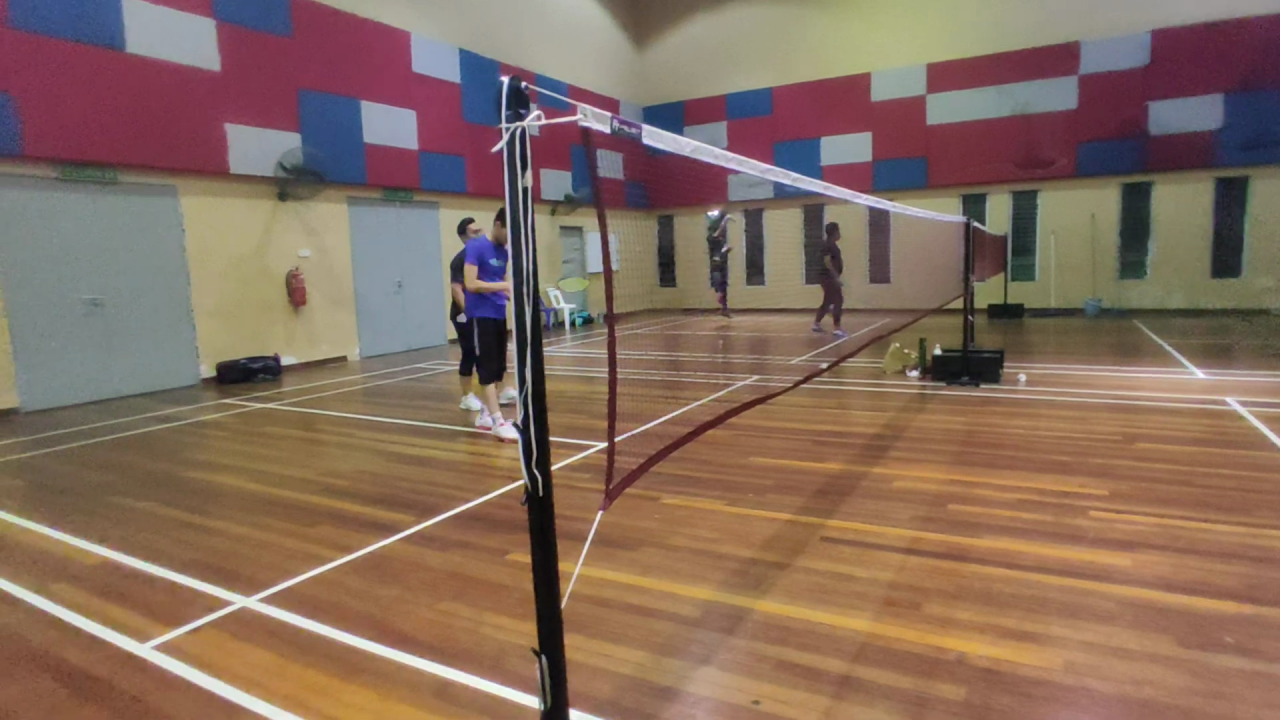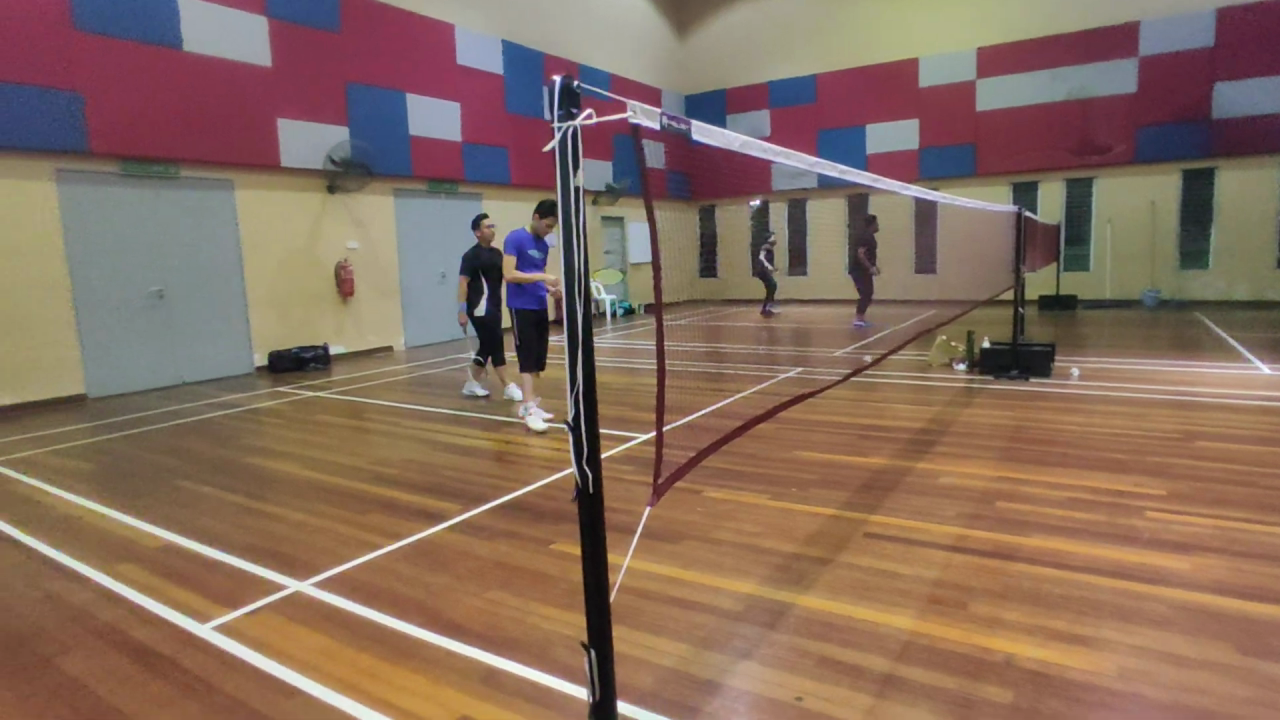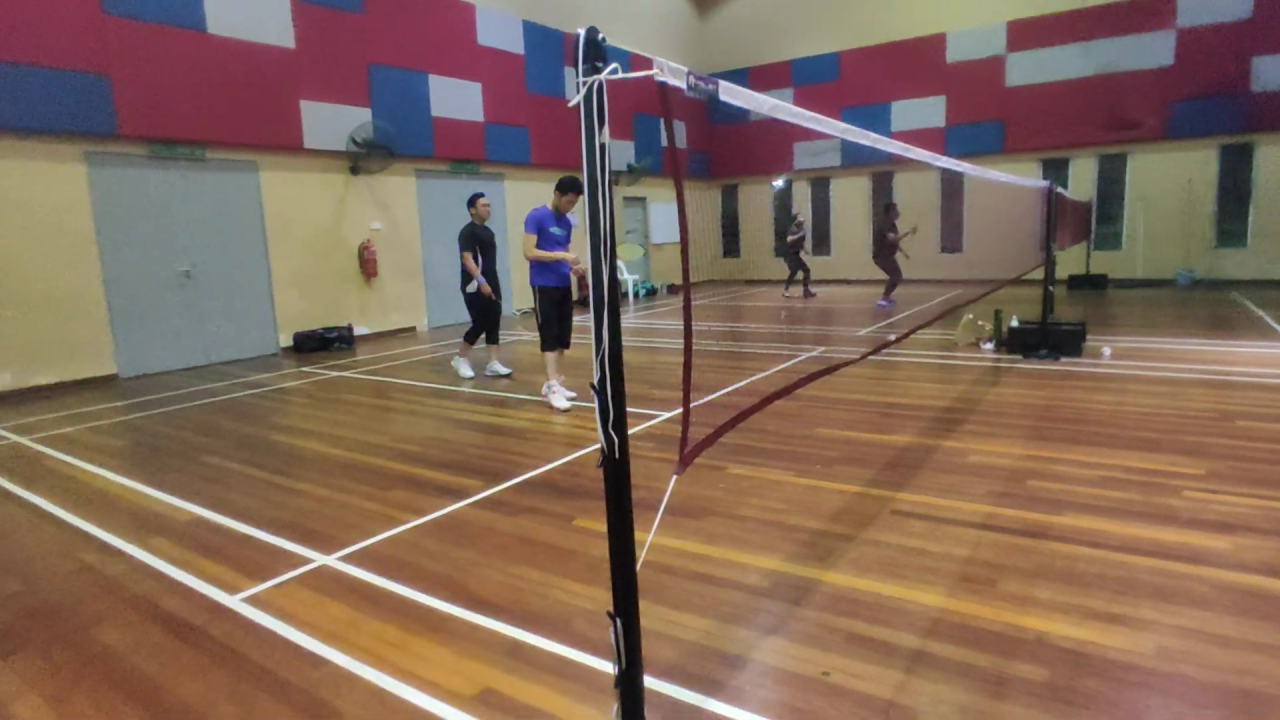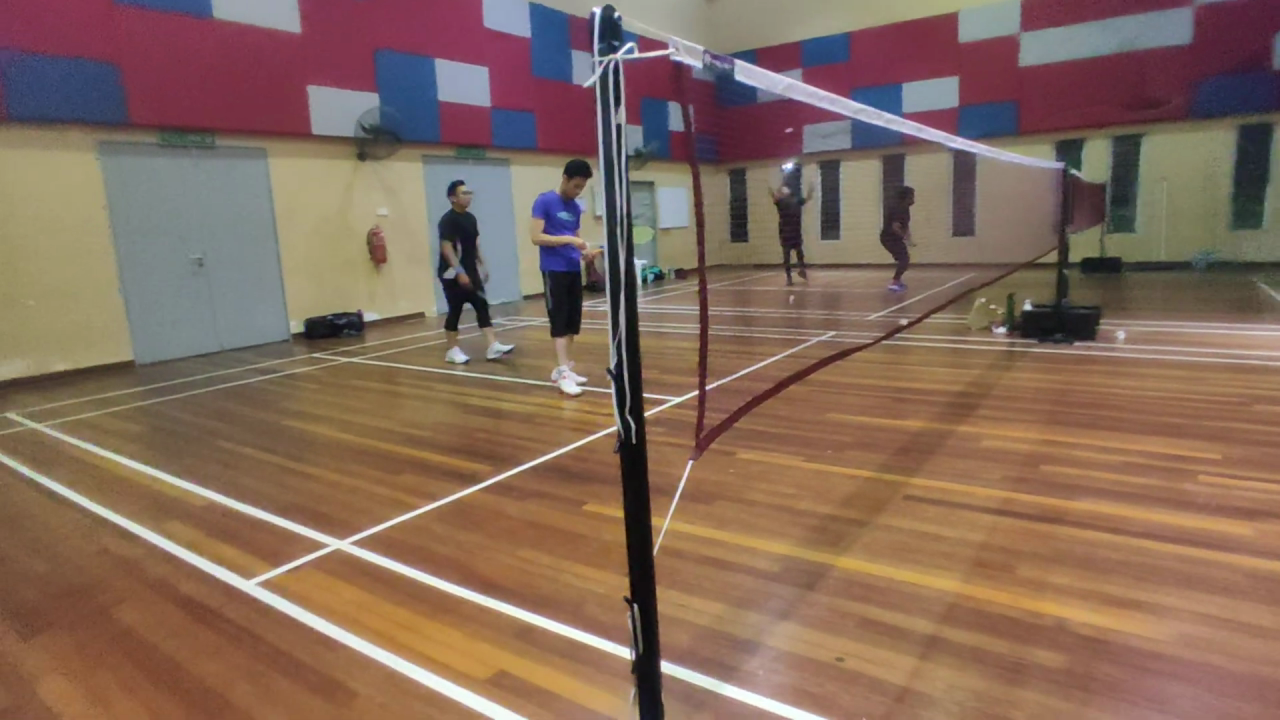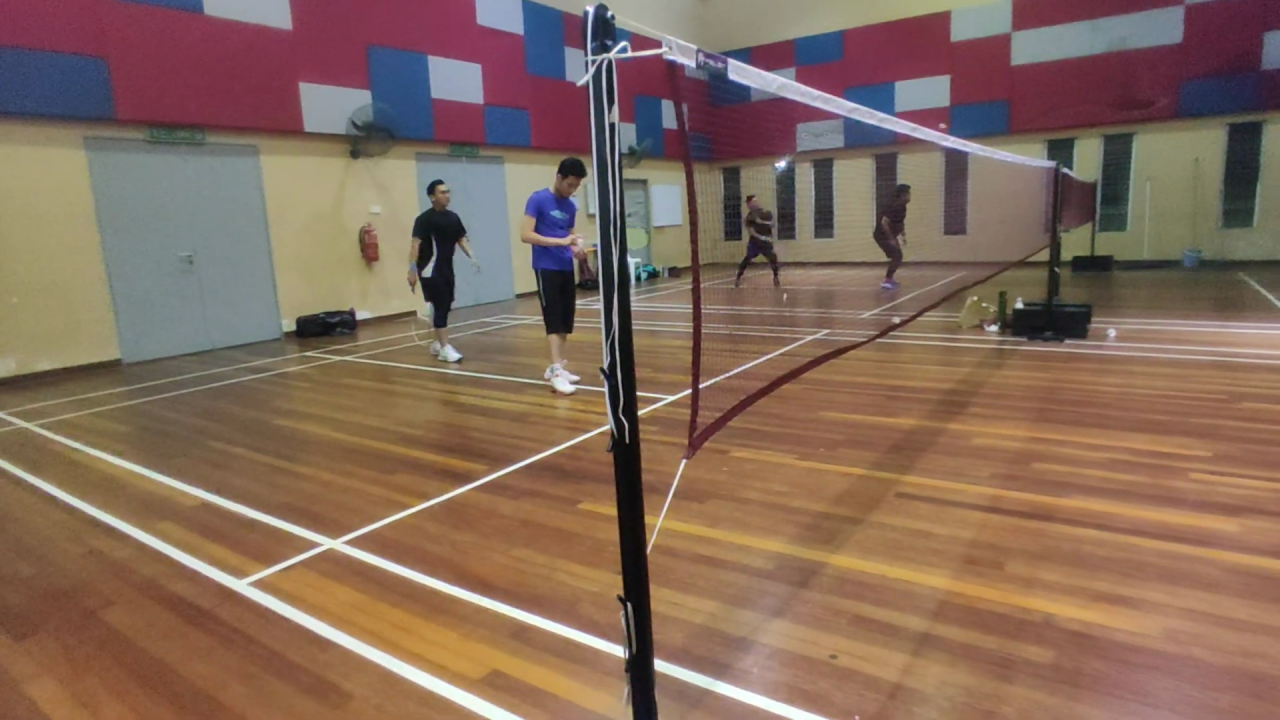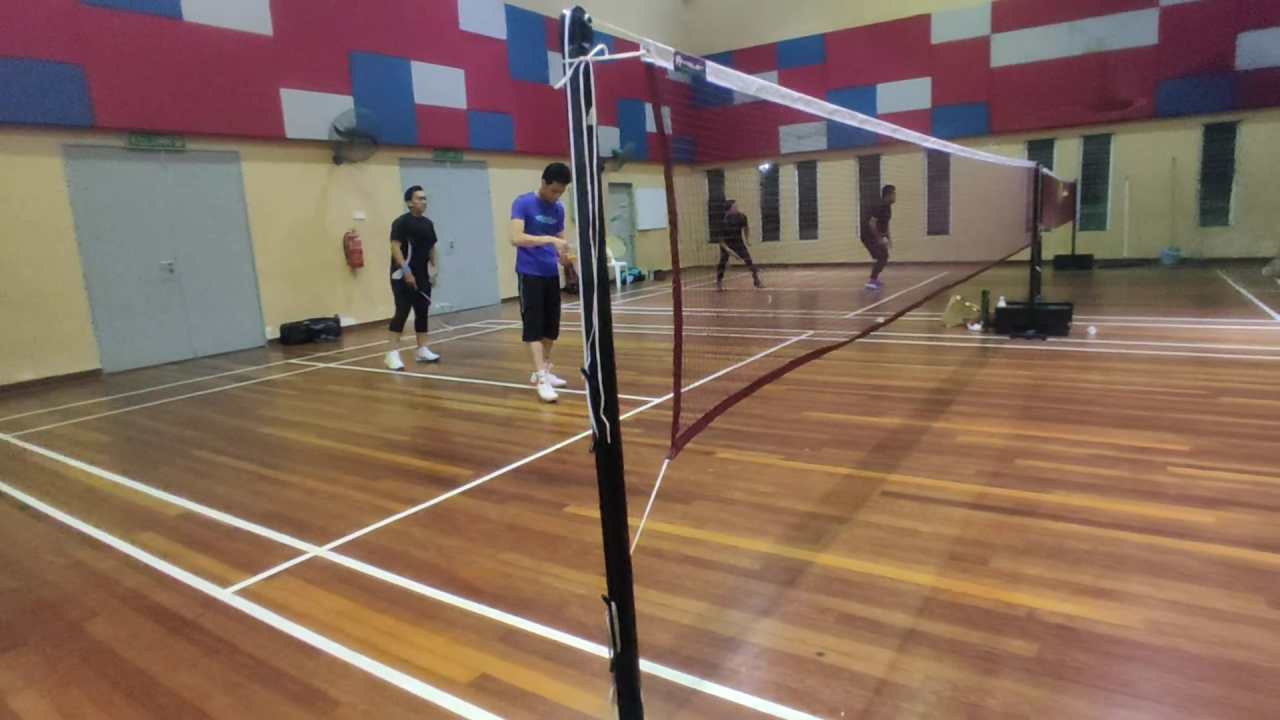
dt=0.4s
person 1, frame 1
left shoulder: (503, 252)
right shoulder: (475, 247)
right elbow: (470, 284)
left wrist: (512, 295)
right wrist: (505, 285)
left hip: (499, 316)
right hip: (481, 317)
left knee: (497, 370)
right knee: (487, 370)
left ankle: (485, 415)
right ankle: (498, 422)
person 1, frame 2
left shoulder: (543, 245)
right shoulder: (515, 239)
right elbow: (509, 275)
left wrist: (551, 288)
right wrist: (543, 277)
left hip: (540, 307)
right hip: (522, 308)
left knee: (538, 360)
right knee: (528, 359)
left ankle: (530, 405)
right ankle: (530, 410)
person 1, frame 3
left shoulder: (566, 222)
right shoulder: (536, 217)
right elbow: (529, 253)
left wrist: (574, 266)
right wrist: (562, 255)
left hip: (564, 285)
right hip: (545, 286)
left knee: (562, 338)
right knee: (550, 337)
left ankle: (554, 382)
right ankle: (553, 388)
person 1, frame 4
left shoulder: (575, 207)
right shoulder: (544, 201)
right elbow: (536, 237)
left wrist: (584, 250)
right wrist: (568, 239)
left hip: (573, 270)
right hip: (554, 271)
left knee: (572, 323)
right knee: (560, 323)
left ankle: (564, 368)
right ankle: (563, 374)
person 1, frame 5
left shoulder: (570, 206)
right shoulder: (538, 200)
right elbow: (526, 235)
left wrist: (576, 248)
right wrist: (559, 242)
left hip: (566, 269)
right hip: (547, 269)
left knee: (566, 322)
right knee: (554, 321)
left ankle: (557, 366)
right ankle: (556, 373)
person 1, frame 6
left shoulder: (558, 209)
right shoulder: (523, 203)
right elbow: (516, 238)
left wrist: (562, 254)
right wrist: (549, 239)
left hip: (551, 274)
right hip: (530, 274)
left knee: (551, 328)
right knee: (534, 328)
left ankle: (543, 371)
right ankle: (541, 380)
person 2, frame 1
right shoulder: (460, 260)
right elbow: (456, 289)
right wrist: (468, 312)
right hip: (465, 316)
right knee: (469, 355)
right ankle: (467, 397)
person 2, frame 2
left shoulder: (496, 253)
right shoulder: (472, 255)
right elbow: (463, 283)
right wrist: (462, 310)
left hip: (494, 308)
right hip: (481, 309)
left knee: (487, 347)
right knee: (496, 345)
left ankle: (472, 383)
right ankle: (509, 387)
person 2, frame 3
left shoulder: (488, 232)
right shoulder: (468, 232)
right elbow: (467, 259)
left wrist: (493, 283)
right wrist: (481, 282)
left hip: (491, 285)
right hip: (475, 287)
left knee: (494, 324)
right knee: (479, 324)
left ankle: (493, 364)
right ankle: (460, 359)
person 2, frame 4
left shoulder: (471, 218)
right shoulder: (448, 220)
right elbow: (446, 248)
left wrist: (482, 265)
right wrist: (459, 272)
left hip: (472, 272)
right hip: (453, 275)
left knee: (482, 307)
right knee: (455, 311)
left ankle: (493, 346)
right ankle: (453, 350)
person 2, frame 5
left shoulder: (453, 217)
right shoulder: (425, 219)
left elbow: (462, 239)
right elbow: (415, 244)
left wrist: (472, 257)
right wrist: (413, 269)
left hip: (447, 269)
right hip: (431, 272)
left knee: (444, 308)
right knee: (440, 308)
left ankle: (437, 344)
right ankle: (445, 348)
person 2, frame 6
left shoulder: (428, 223)
right shoulder: (402, 222)
left elbow: (431, 247)
right elbow: (395, 248)
left wrist: (433, 267)
right wrist: (406, 271)
left hip: (421, 275)
right hip: (403, 275)
left knee: (423, 312)
right knee: (402, 313)
left ankle: (422, 350)
right ankle: (392, 354)
